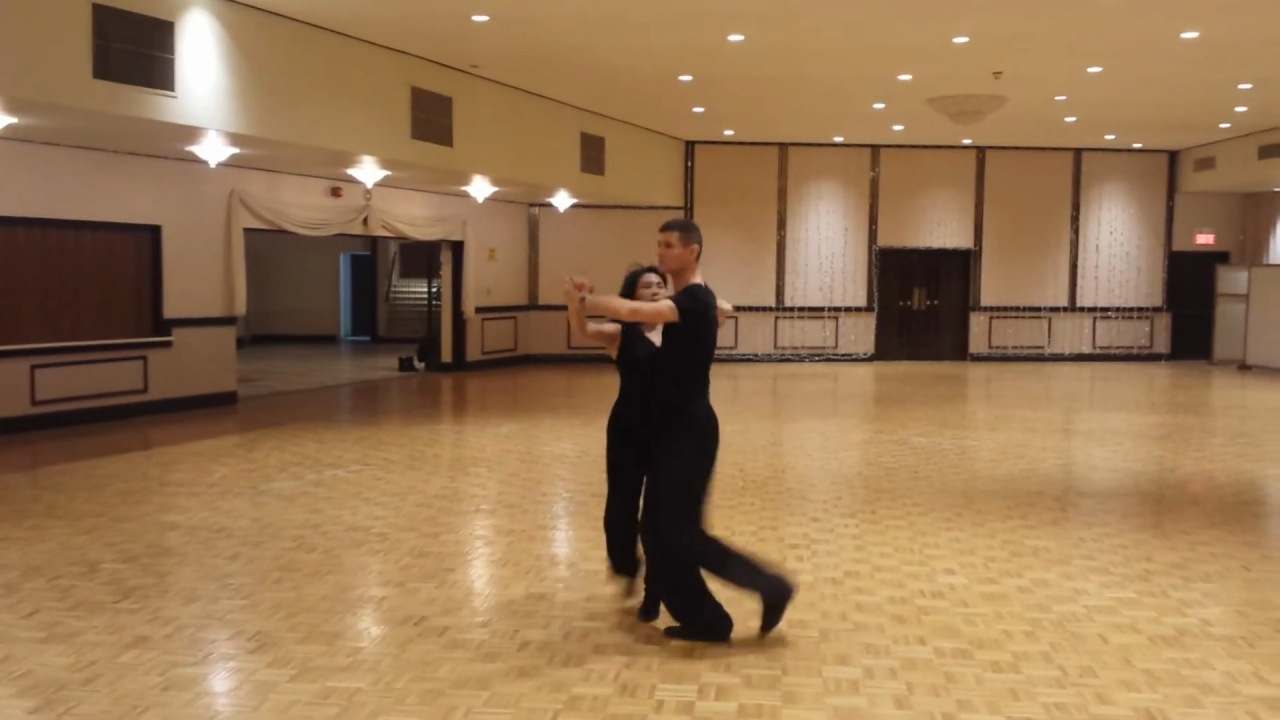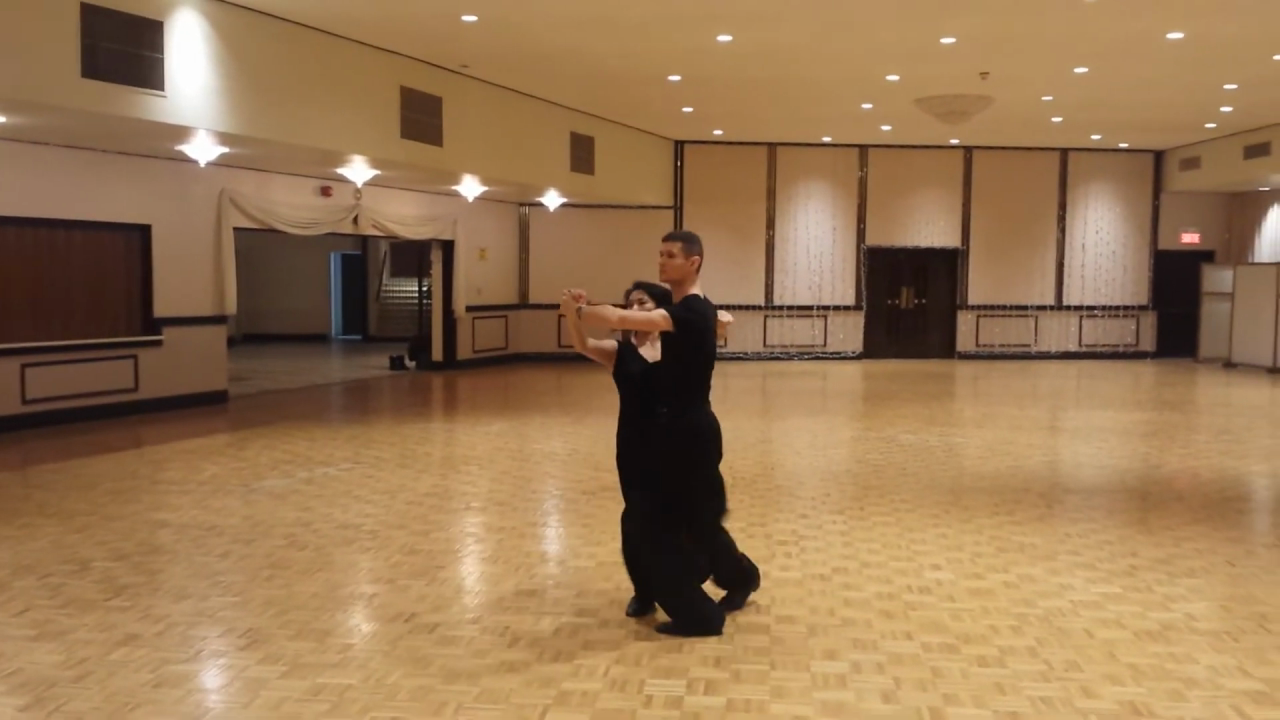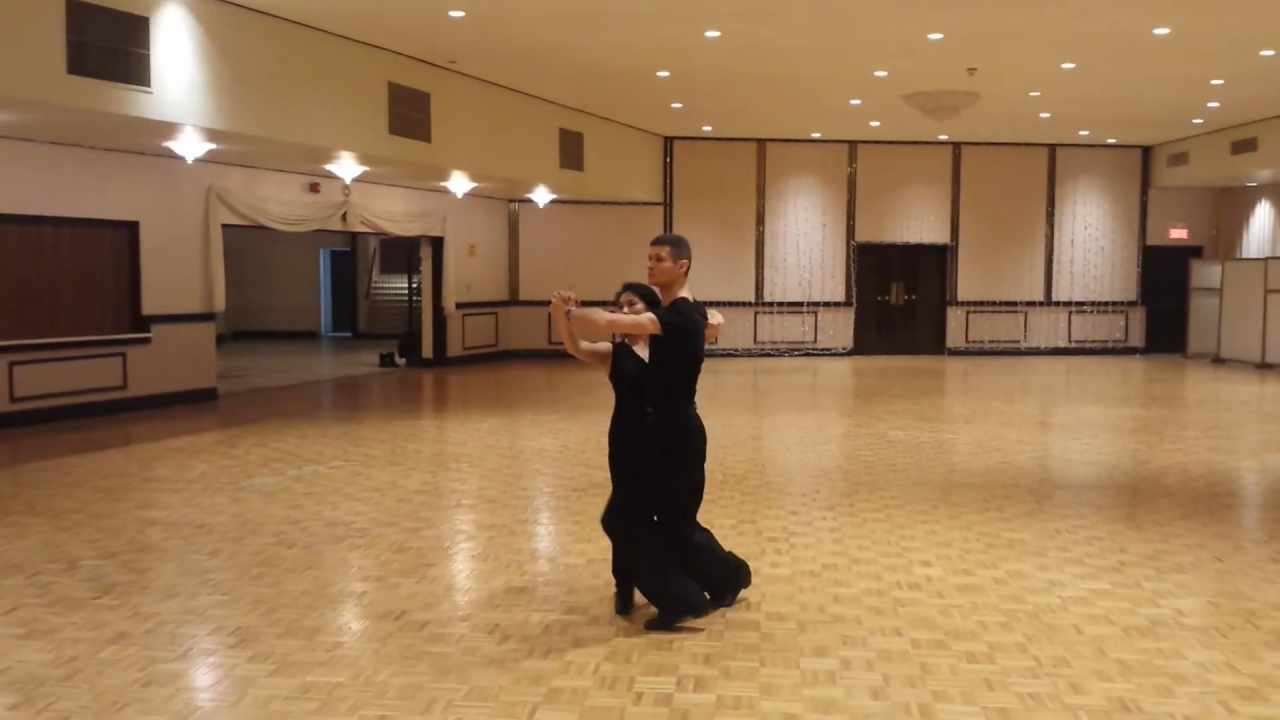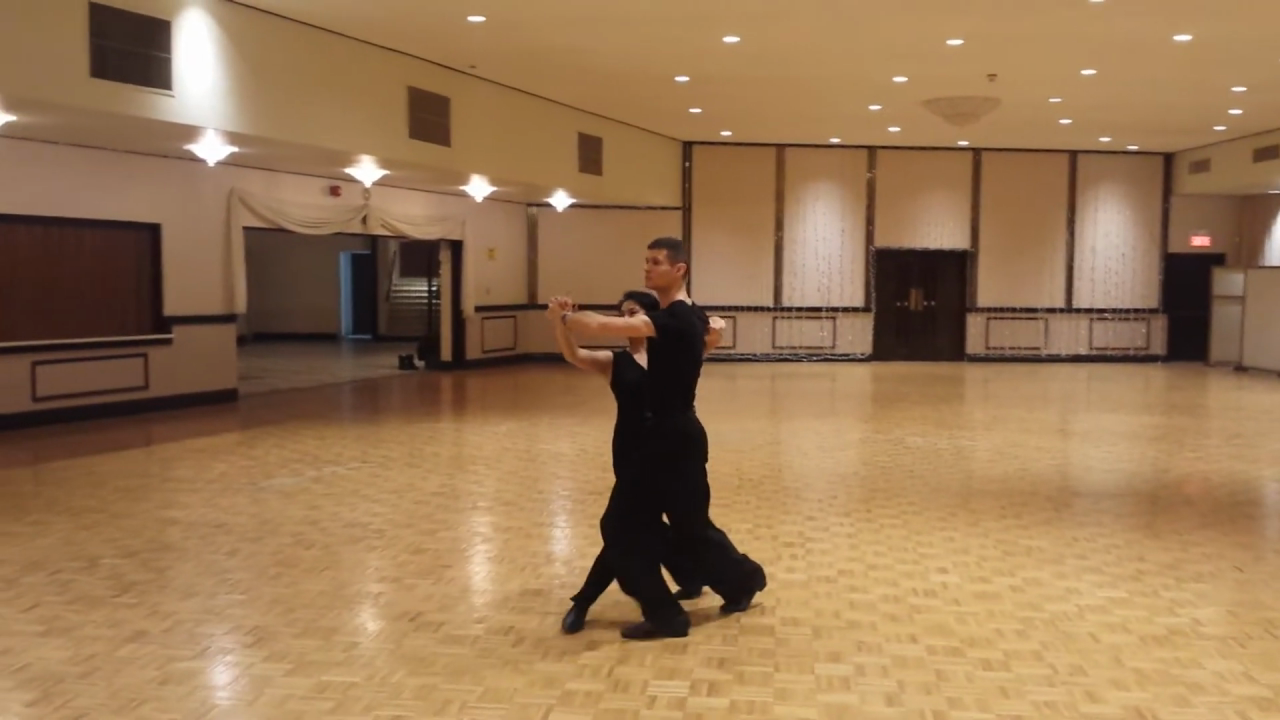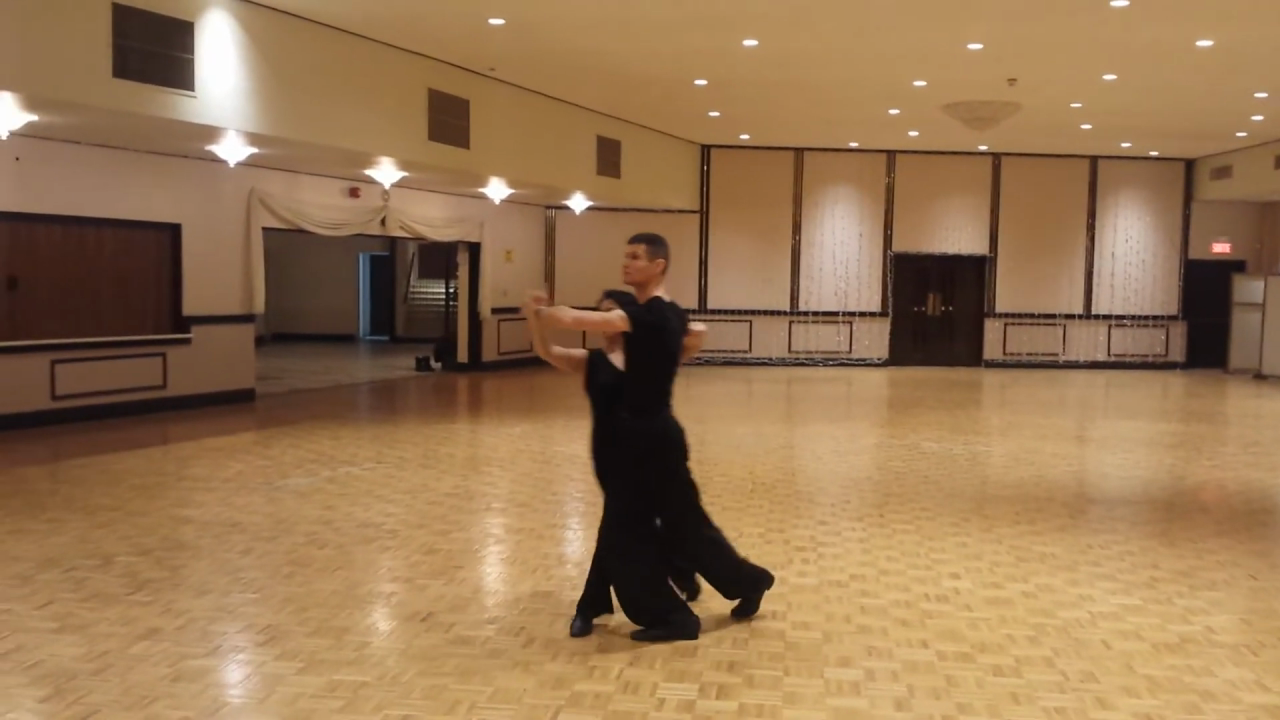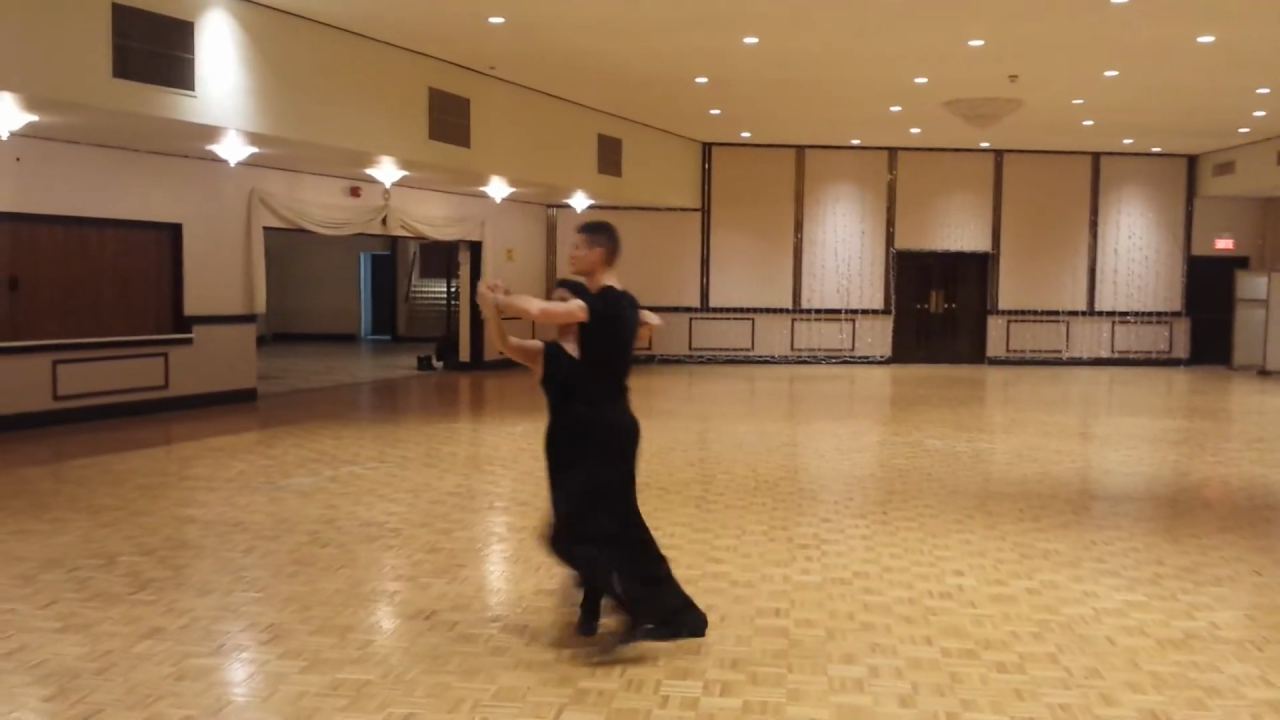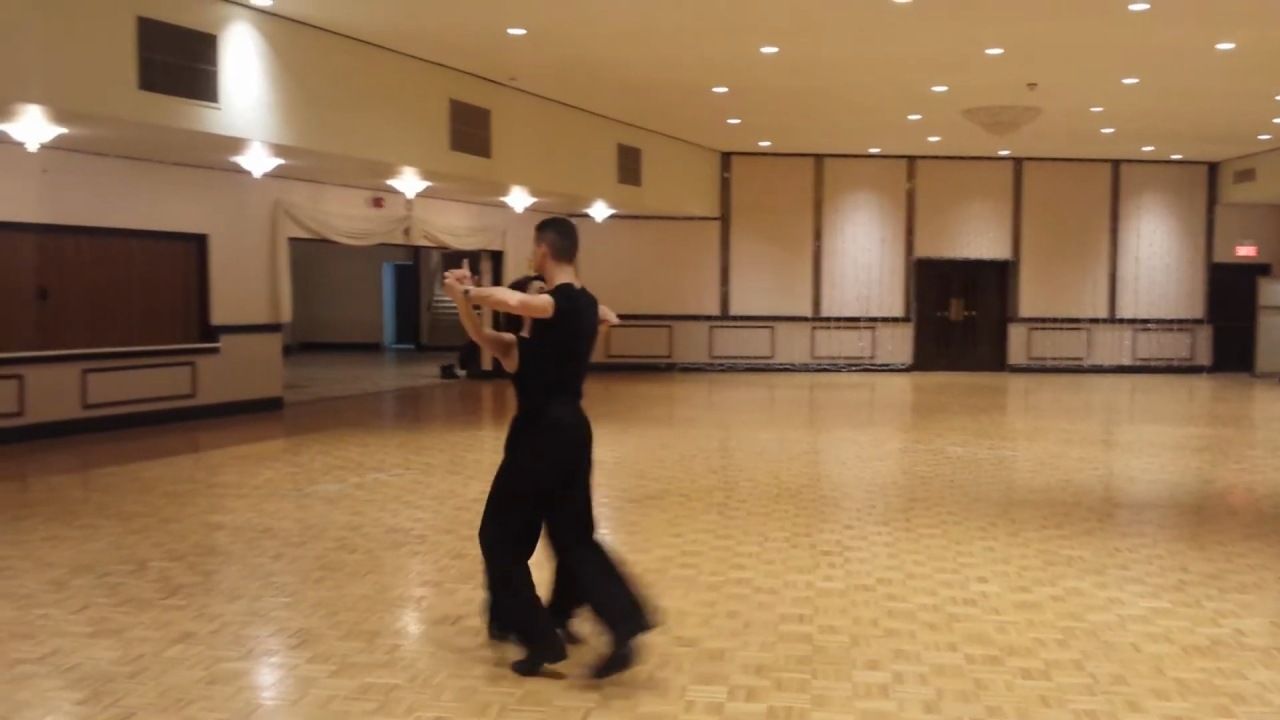
dt=0.2s
person 1, frame 1
left shoulder: (692, 302)
right shoulder: (695, 301)
left elbow: (637, 311)
left wrist: (586, 300)
left hip: (688, 427)
right hip: (677, 424)
left knee: (679, 532)
right knee: (660, 528)
left ankle: (768, 588)
right ankle: (701, 618)
person 1, frame 2
left shoulder: (692, 312)
right shoulder: (694, 310)
left elbow: (625, 320)
left wrist: (582, 311)
left hip: (690, 433)
right hip: (676, 430)
left knee: (695, 529)
right knee: (658, 529)
person 1, frame 3
left shoulder: (679, 316)
right shoulder: (684, 313)
left elbow: (612, 323)
left wrist: (571, 313)
left hip: (676, 434)
right hip: (664, 431)
left knee: (674, 529)
person 1, frame 4
left shoulder: (677, 320)
right shoulder: (685, 317)
left elbow: (607, 326)
right elbow: (713, 329)
left wrist: (567, 318)
left hip: (675, 438)
right hip: (663, 435)
left knee: (690, 529)
right knee: (625, 524)
person 1, frame 5
left shoulder: (652, 316)
right shoulder: (668, 315)
left elbow: (579, 321)
left wrist: (542, 313)
left hip: (653, 438)
right hip: (644, 436)
left knee: (688, 527)
right knee: (622, 533)
left ankle: (749, 581)
person 1, frame 6
left shoulder: (605, 303)
right shoulder: (622, 304)
left elbow: (542, 312)
left wrist: (503, 300)
left hip: (604, 429)
right hip: (607, 426)
left knee: (576, 535)
right knee: (620, 530)
left ankle: (641, 610)
right ankle: (679, 616)
person 1, frame 7
left shoulder: (561, 302)
right shoulder: (585, 302)
left elbow: (512, 301)
left wrist: (468, 291)
left hip: (543, 430)
right hip: (570, 428)
left knee: (502, 537)
right knee: (573, 535)
left ankle: (543, 642)
right ankle: (625, 620)
person 2, frame 1
right shoulder: (620, 333)
right elbow: (583, 330)
right wrist: (574, 300)
right hip: (628, 431)
right knee: (621, 511)
left ankle: (654, 592)
right ankle: (627, 568)
person 2, frame 2
right shoulder: (617, 350)
left elbow: (720, 323)
right elbow: (583, 344)
left wrist: (721, 320)
right wrist: (571, 312)
right hip: (634, 444)
right knee: (639, 520)
right ankle: (646, 589)
person 2, frame 3
right shoulder: (613, 352)
left elbow: (712, 326)
right elbow: (575, 347)
left wrist: (710, 320)
right wrist: (561, 315)
right hip: (628, 445)
right knee: (621, 518)
person 2, frame 4
right shoulder: (614, 361)
left elbow: (713, 334)
right elbow: (574, 355)
left wrist: (711, 327)
right wrist: (558, 321)
right hip: (632, 454)
person 2, frame 5
right shoulder: (589, 361)
left elbow: (694, 339)
right elbow: (547, 352)
left wrist: (693, 332)
right wrist: (534, 317)
right hip: (611, 456)
left ankle: (591, 606)
person 2, frame 6
right shoulder: (544, 352)
left elbow: (647, 323)
right elbow: (503, 343)
left wrist: (644, 321)
right wrist: (490, 306)
right hip: (564, 448)
right knee: (566, 529)
left ankle: (591, 607)
person 2, frame 7
right shoulder: (511, 345)
left elbow: (605, 319)
right elbow: (477, 332)
left wrist: (602, 318)
right wrist: (462, 297)
left ankle: (560, 613)
